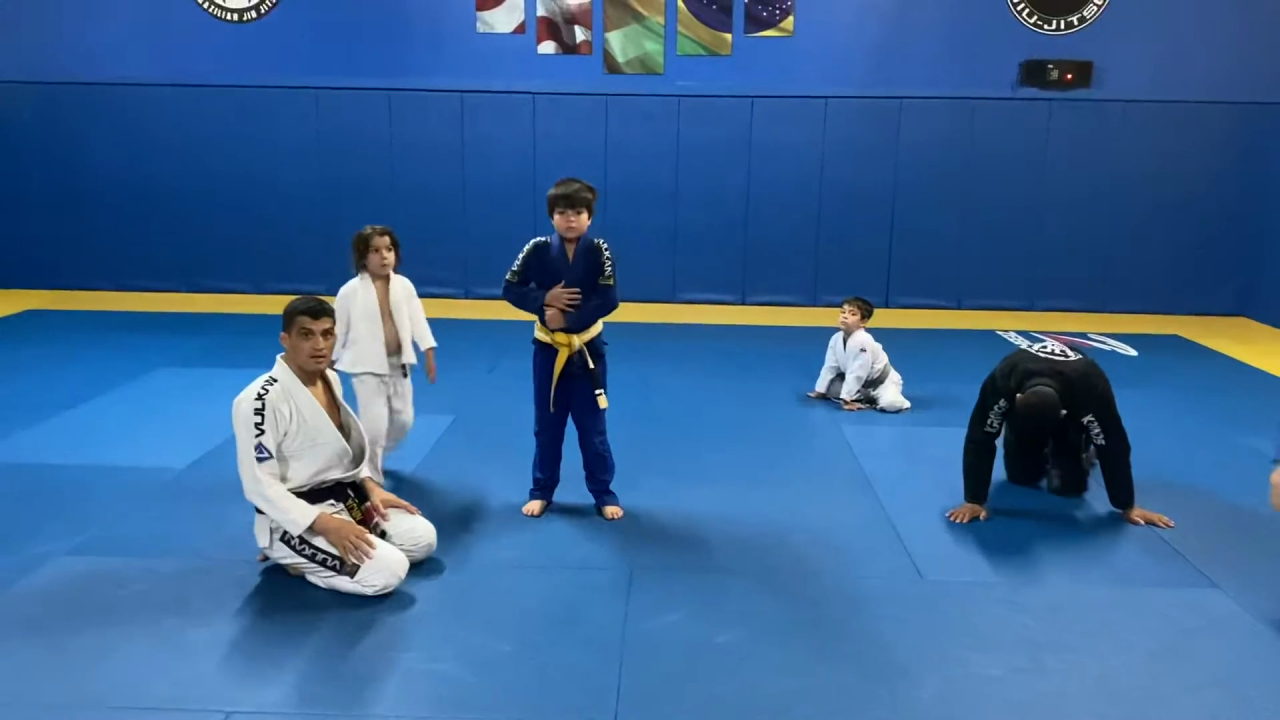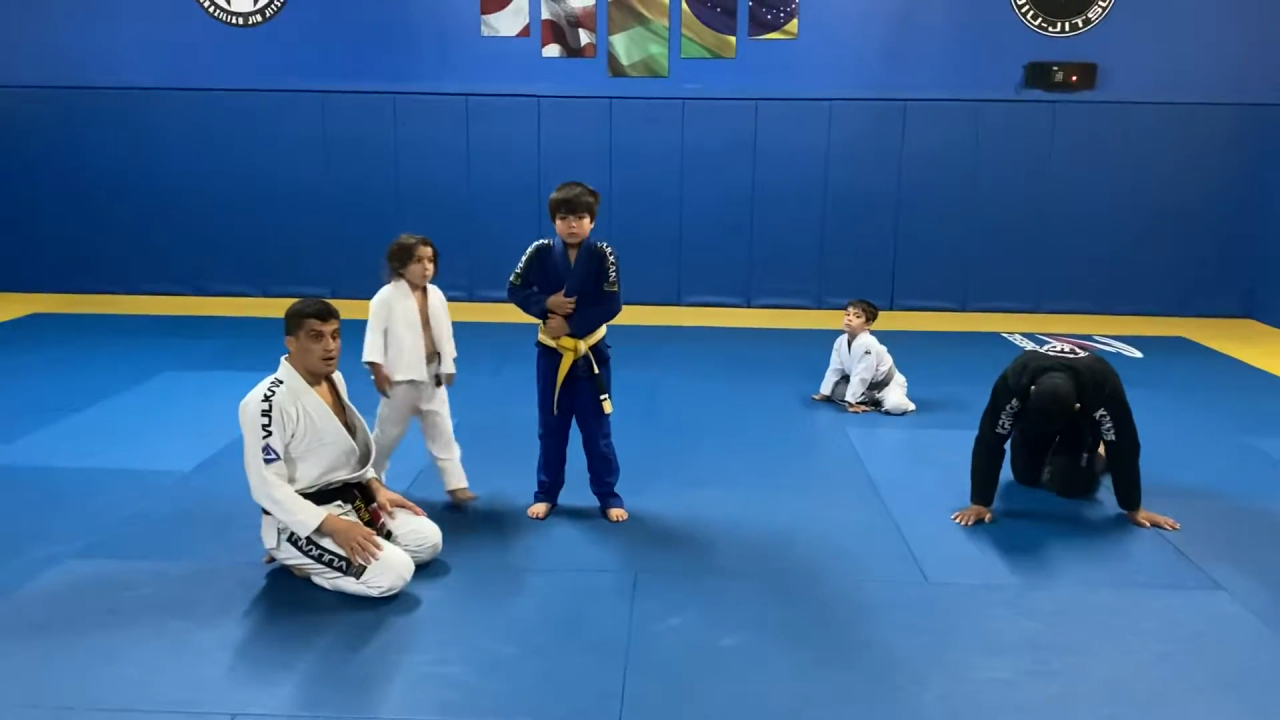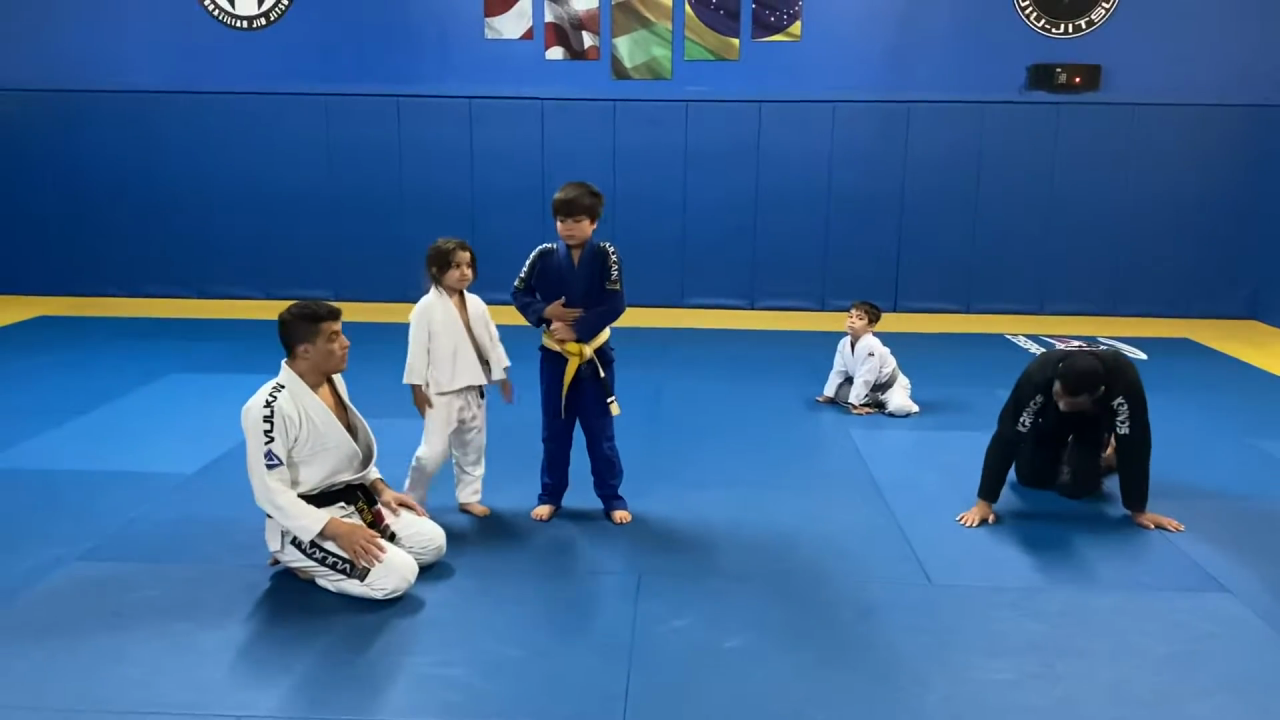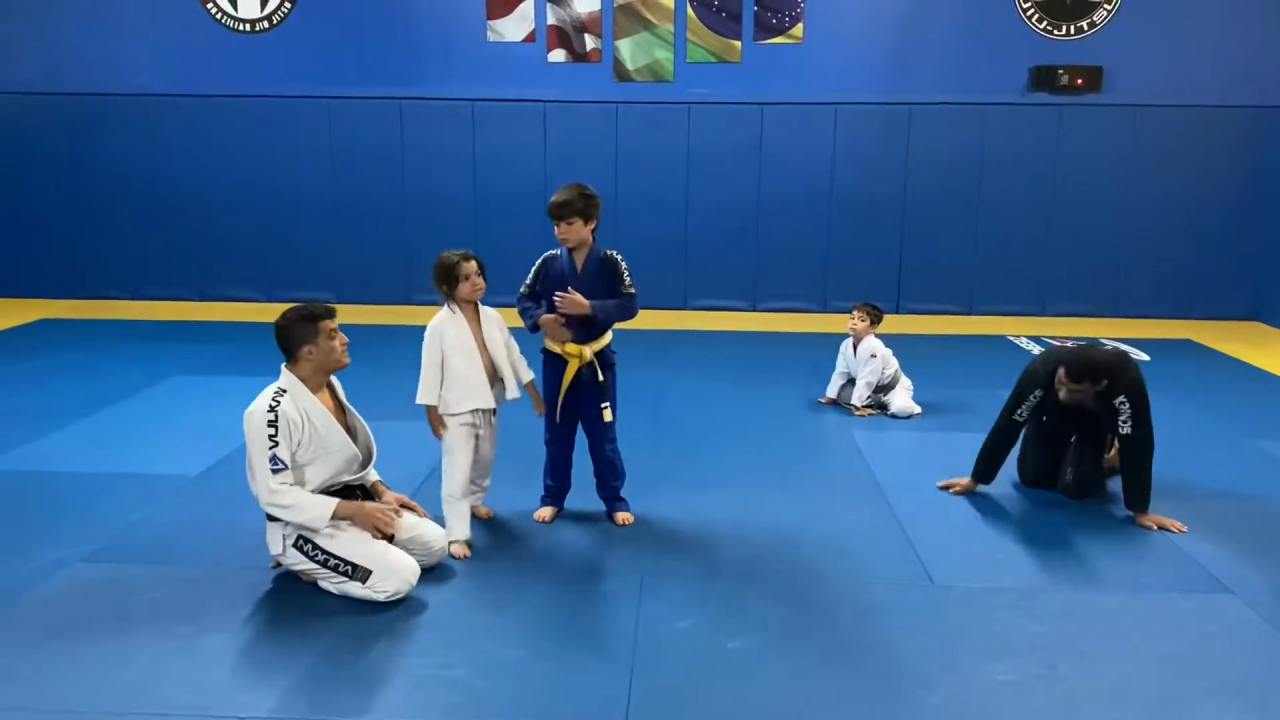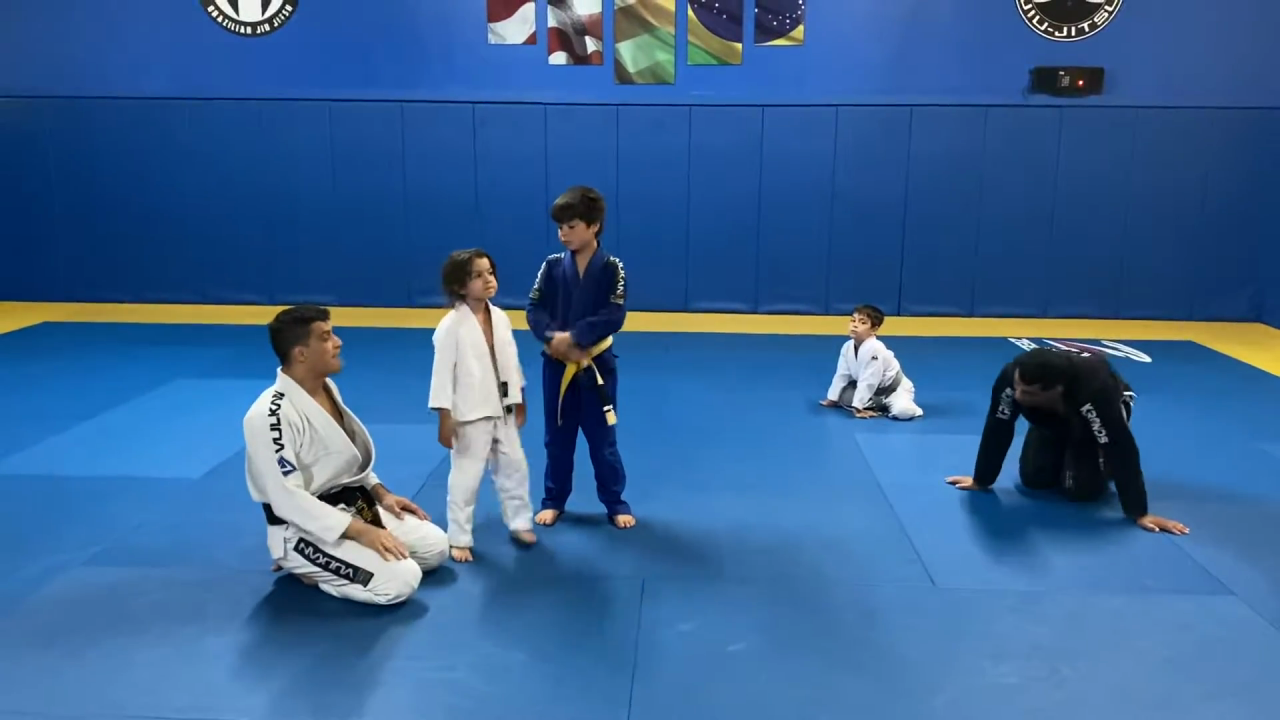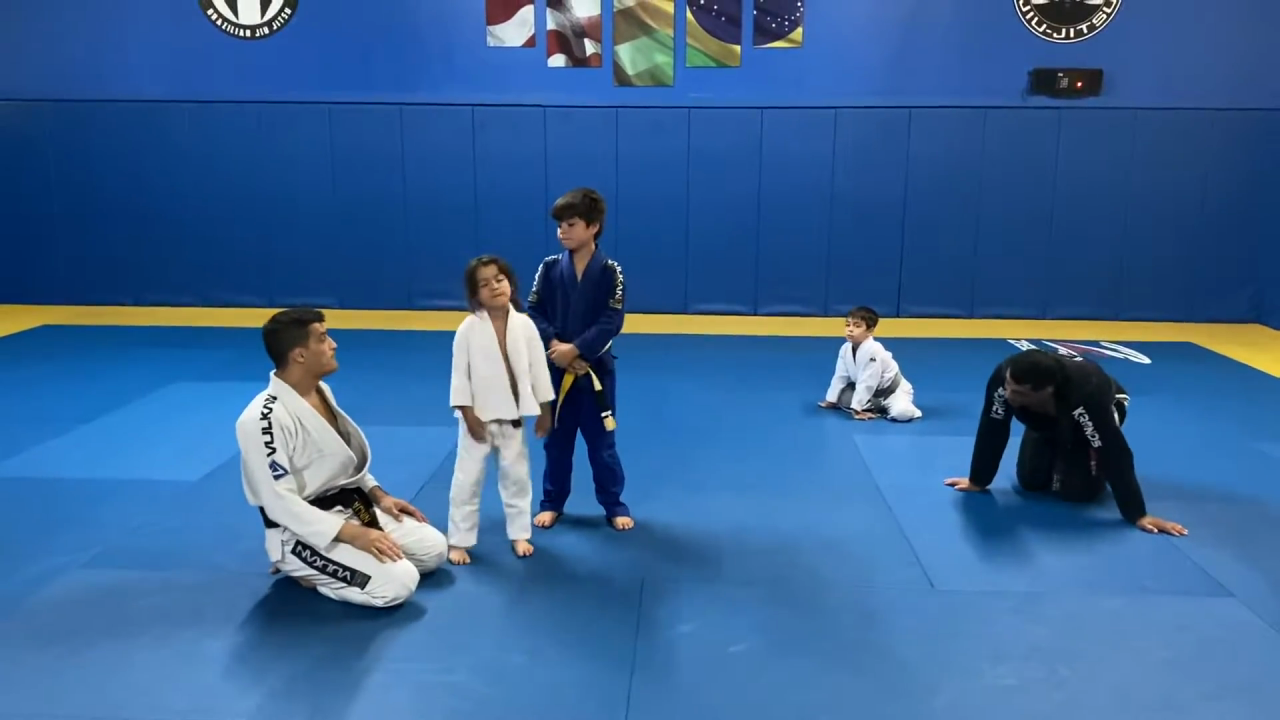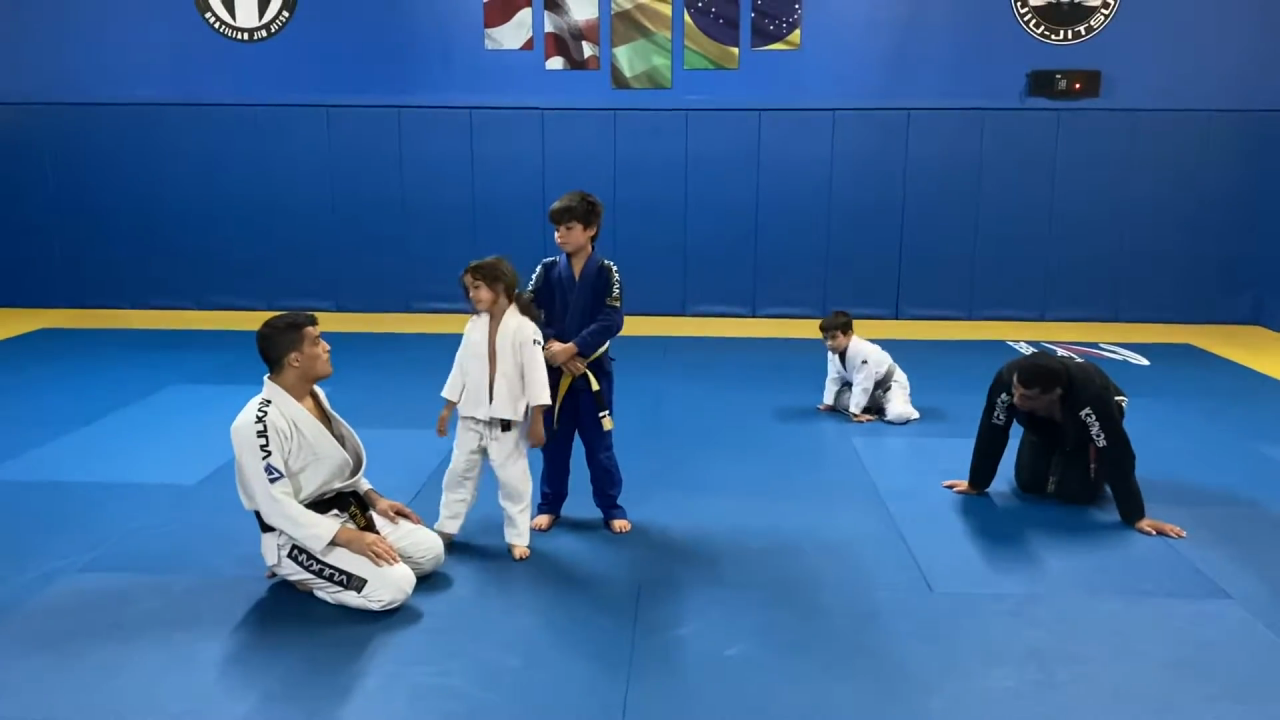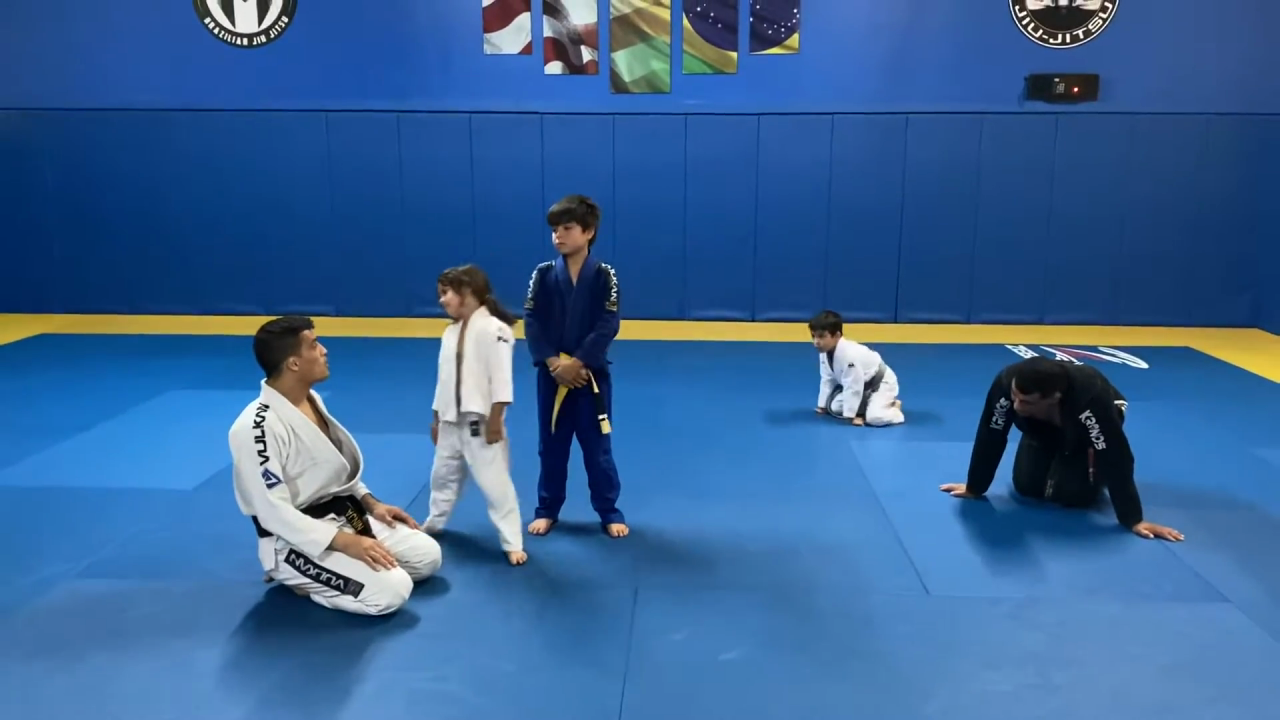
dt=0.3s
person 1, frame 1
left shoulder: (599, 251)
right shoulder: (537, 249)
left elbow: (608, 300)
right elbow: (511, 289)
left wrist: (567, 319)
right wrist: (545, 299)
left hip: (587, 349)
right hip: (548, 349)
left knee: (592, 425)
right knee: (547, 425)
left ankle: (603, 492)
right ankle: (541, 490)
person 1, frame 2
left shoulder: (603, 255)
right shoulder: (540, 252)
left elbow: (611, 305)
right elbow: (515, 290)
left wrist: (570, 325)
right wrist: (546, 304)
left hip: (591, 352)
right hip: (552, 353)
left knee: (596, 428)
right knee: (551, 427)
left ankle: (608, 495)
right ankle: (546, 493)
person 1, frame 3
left shoulder: (605, 255)
right shoulder: (544, 256)
left elbow: (614, 304)
right elbow: (519, 293)
left wrist: (576, 329)
right wrist: (544, 313)
left hip: (595, 357)
right hip: (555, 358)
left knee: (600, 432)
right knee: (554, 431)
left ankle: (612, 498)
right ankle: (550, 496)
person 1, frame 4
left shoulder: (611, 262)
right shoulder: (548, 262)
left elbow: (629, 306)
right elbow: (525, 300)
left wrist: (589, 308)
right wrist: (540, 320)
left hip: (597, 360)
right hip: (558, 360)
left knee: (602, 435)
right knee: (557, 434)
left ankle: (614, 499)
right ankle: (552, 498)
person 1, frame 5
left shoulder: (612, 268)
right shoulder: (552, 266)
left elbow: (612, 317)
right elbow: (534, 310)
left wrist: (572, 339)
right wrist: (553, 336)
left hip: (596, 364)
right hip: (557, 364)
left knee: (602, 438)
right knee: (557, 437)
left ankle: (615, 502)
right ankle: (554, 500)
person 1, frame 6
left shoulder: (610, 271)
right shoulder: (549, 268)
left elbow: (611, 323)
right elbow: (534, 313)
left wrist: (575, 350)
right wrist: (555, 345)
left hip: (595, 367)
right hip: (556, 367)
left knee: (601, 441)
right knee: (556, 440)
left ankle: (614, 504)
right ankle: (552, 502)
person 1, frame 7
left shoulder: (607, 272)
right shoulder: (547, 269)
left elbow: (610, 322)
left wrist: (572, 348)
right wrist: (551, 346)
left hip: (593, 369)
right hip: (553, 370)
left knee: (599, 442)
right knee: (554, 442)
left ankle: (611, 507)
right ankle: (549, 505)
person 1, frame 8
left shoulder: (604, 276)
right shoulder: (543, 275)
left elbow: (607, 327)
right elbow: (531, 322)
left wrist: (576, 363)
right wrist: (553, 362)
left hip: (591, 374)
right hip: (552, 375)
left knee: (597, 446)
right knee: (551, 446)
left ankle: (609, 511)
right ankle: (547, 509)
person 2, frame 1
left shoulder: (329, 379)
right shoulder: (261, 400)
right elbow: (260, 486)
left wrist: (371, 487)
right wrist: (326, 525)
right hip: (295, 519)
left knee: (422, 539)
right knee: (387, 571)
right ankle: (289, 555)
person 2, frame 2
left shoulder: (333, 380)
right shoulder: (267, 402)
right elbow: (268, 487)
left wrist: (376, 487)
right wrist: (334, 526)
right hip: (300, 521)
left knee: (428, 540)
right knee: (393, 573)
left ankle: (312, 556)
right ankle: (296, 557)
person 2, frame 3
left shoulder: (333, 381)
right shoulder: (270, 407)
right elbow: (270, 492)
left wrist: (380, 488)
right wrist: (337, 530)
right hip: (306, 523)
left knee: (432, 542)
right knee: (397, 575)
left ankle: (317, 559)
right ankle: (301, 560)
person 2, frame 4
left shoulder: (330, 384)
right shoulder: (272, 411)
right elbow: (275, 496)
left wrist: (380, 490)
right wrist: (351, 511)
right hip: (305, 526)
left knee: (434, 543)
right knee: (400, 577)
left ankle: (318, 562)
right ankle: (302, 563)
person 2, frame 5
left shoulder: (325, 387)
right shoulder: (271, 415)
right elbow: (289, 500)
left wrist: (381, 493)
right wrist: (360, 532)
right hip: (305, 529)
left knee: (435, 547)
right knee: (400, 581)
left ankle: (325, 563)
right ankle: (303, 566)
person 2, frame 6
left shoulder: (320, 390)
right shoulder: (265, 419)
right elbow: (281, 504)
left wrist: (379, 495)
right wrist: (353, 535)
right hip: (302, 532)
left knee: (433, 549)
right knee: (398, 583)
left ankle: (325, 566)
right ankle: (303, 569)
person 2, frame 7
left shoulder: (314, 394)
right shoulder: (258, 423)
right elbow: (276, 507)
left wrist: (373, 498)
right wrist: (348, 538)
right hip: (299, 535)
left knee: (430, 551)
right knee: (394, 587)
left ankle: (323, 569)
right ankle: (299, 572)
person 2, frame 8
left shoulder: (310, 399)
right shoulder: (256, 428)
right elbow: (274, 513)
left wrist: (371, 502)
right wrist: (346, 543)
right hip: (295, 540)
left knee: (427, 556)
right knee: (391, 591)
left ankle: (318, 575)
right ankle: (296, 577)
person 3, frame 1
left shoulder: (403, 285)
right shoulder: (351, 290)
left elbow: (418, 321)
right elbow: (339, 328)
left wrist: (429, 356)
left hip: (399, 367)
right hip: (367, 369)
left knee: (403, 421)
right knee: (374, 427)
left ankle: (383, 450)
right ankle: (371, 477)
person 3, frame 2
left shoulder: (436, 295)
right shoulder: (387, 296)
right elbow: (375, 334)
left wrist: (448, 367)
right wrist: (377, 369)
left hip: (433, 378)
right hip: (401, 379)
left knee: (443, 434)
right knee: (388, 434)
left ankle: (456, 486)
person 3, frame 3
left shoulder: (476, 304)
right shoulder: (427, 307)
left elbow: (492, 340)
right elbow: (418, 351)
left wrist: (503, 376)
right wrist: (417, 390)
left hip: (474, 389)
right hip: (443, 391)
left knee: (472, 447)
right knee: (434, 449)
left ankle: (469, 497)
right ankle: (413, 496)
person 3, frame 4
left shoulder: (492, 317)
right shoulder: (440, 324)
left elbow: (512, 354)
right elbow: (431, 369)
left wrist: (533, 391)
right wrist: (432, 412)
left hip: (488, 405)
right hip: (456, 410)
left knee: (484, 460)
right knee: (457, 471)
left ankle: (474, 501)
right ankle: (457, 535)
person 3, frame 5
left shoulder: (499, 317)
right shoulder: (451, 325)
right elbow: (442, 373)
left wrist: (518, 400)
right wrist: (445, 418)
left hip: (503, 411)
right hip: (469, 416)
left knee: (515, 467)
right knee: (466, 478)
left ankle: (519, 523)
right ankle: (459, 539)
person 3, frame 6
left shoulder: (524, 325)
right shoulder: (469, 328)
left elbow: (538, 369)
right elbow: (460, 375)
left wrist: (544, 411)
right wrist: (468, 414)
left hip: (513, 418)
right hip: (480, 417)
left knee: (517, 477)
right knee: (468, 479)
left ankle: (519, 534)
right ankle: (458, 540)
person 3, frame 7
left shoulder: (525, 328)
right shoulder: (474, 325)
left elbow: (536, 376)
right elbow: (460, 368)
left wrist: (536, 421)
right wrist: (448, 407)
left hip: (507, 420)
right hip: (470, 416)
left knee: (514, 479)
right knee: (459, 473)
left ankle: (518, 537)
right ankle: (446, 528)
person 3, frame 8
left shoulder: (494, 328)
right shoulder: (450, 332)
left elbow: (502, 377)
left wrist: (495, 418)
right wrist: (437, 418)
left hip: (481, 421)
right hip: (453, 420)
left knee: (495, 483)
right knee: (443, 474)
left ankle: (513, 543)
right ankle: (434, 523)
person 4, frame 1
left shoulder: (1093, 392)
right shoulder: (1001, 383)
left elbow: (1114, 448)
right elbow: (979, 440)
left wrist: (1127, 507)
right wrist: (974, 501)
left knee: (1067, 485)
right knee: (1021, 477)
left ankle: (1085, 453)
person 4, frame 2
left shoulder: (1104, 388)
right shoulder: (1014, 382)
left elbow: (1124, 446)
right elbow: (990, 441)
left wrist: (1133, 509)
right wrist: (980, 503)
left hip: (1082, 421)
right hip: (1031, 412)
left knee: (1068, 485)
right knee: (1026, 477)
left ankle: (1099, 455)
person 4, frame 3
left shoulder: (1124, 382)
right shoulder: (1039, 375)
left elbow: (1134, 445)
right elbow: (1007, 436)
left wrist: (1138, 510)
right wrist: (985, 501)
left hip: (1095, 421)
right hip: (1049, 419)
left knee: (1074, 485)
right knee: (1029, 477)
left ankle: (1106, 455)
right ankle: (1062, 449)
person 4, frame 4
left shoulder: (1126, 380)
right shoulder: (1042, 370)
left elbow: (1137, 445)
right elbow: (1007, 425)
left wrist: (1140, 511)
right wrist: (976, 480)
left hip: (1099, 422)
right hip: (1054, 417)
left knee: (1076, 487)
right knee: (1032, 478)
left ankle: (1110, 457)
right ankle: (1067, 450)
person 4, frame 5
left shoulder: (1095, 389)
right shoulder: (1012, 376)
left elbow: (1121, 450)
right elbow: (997, 431)
left wrist: (1139, 513)
right wrist: (981, 480)
left hip: (1105, 410)
right hip: (1052, 419)
left knee: (1081, 488)
right knee: (1034, 479)
left ankle: (1102, 465)
right ankle: (1066, 453)
person 4, frame 6
left shoulder: (1087, 393)
right shoulder: (1004, 377)
left elbow: (1114, 453)
right elbow: (992, 432)
left wrist: (1137, 515)
right wrist: (978, 481)
left hip: (1100, 412)
right hip: (1046, 422)
left knee: (1077, 490)
right knee: (1031, 481)
left ankle: (1088, 465)
right ankle: (1060, 457)
person 4, frame 7
left shoulder: (1092, 394)
right shoulder: (1007, 379)
left elbow: (1117, 454)
right elbow: (991, 434)
left wrist: (1136, 517)
right wrist: (976, 484)
left hip: (1088, 429)
right hip: (1044, 427)
left knee: (1074, 491)
right knee: (1029, 484)
left ankle: (1093, 468)
right ankle: (1058, 457)
person 4, frame 8
left shoulder: (1092, 398)
right shoulder: (1007, 383)
left elbow: (1116, 458)
right elbow: (990, 438)
left wrist: (1133, 519)
right wrist: (974, 487)
left hip: (1086, 436)
right hip: (1043, 431)
left knee: (1074, 494)
right knee: (1027, 487)
left ankle: (1095, 475)
right ankle: (1056, 462)
